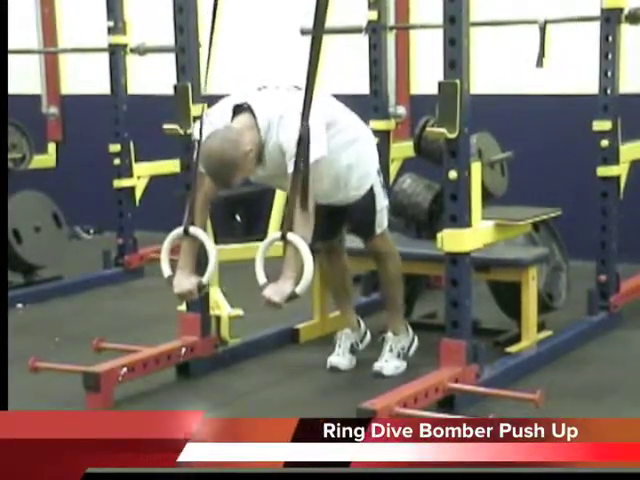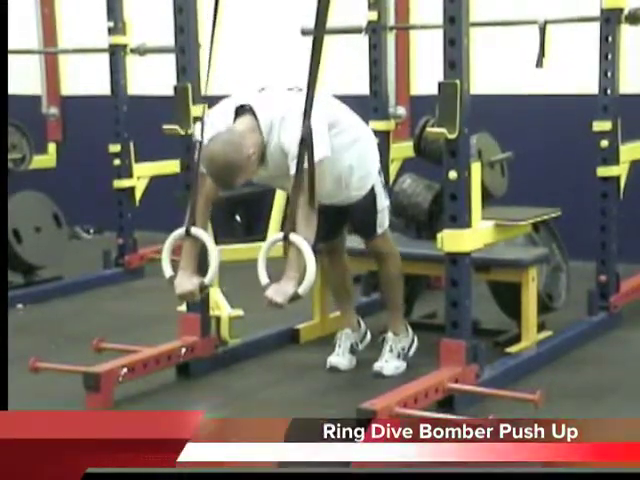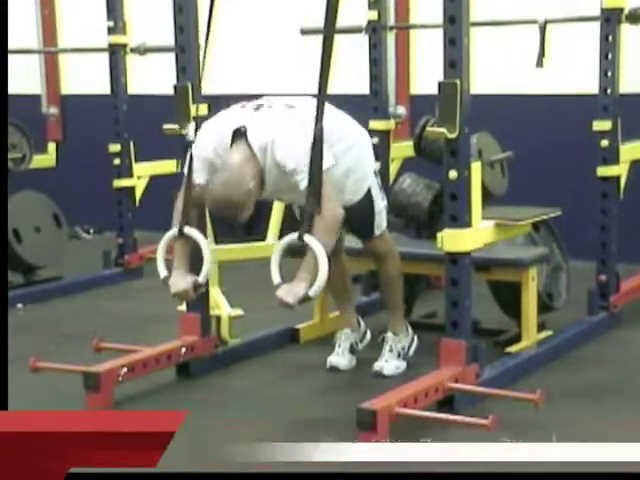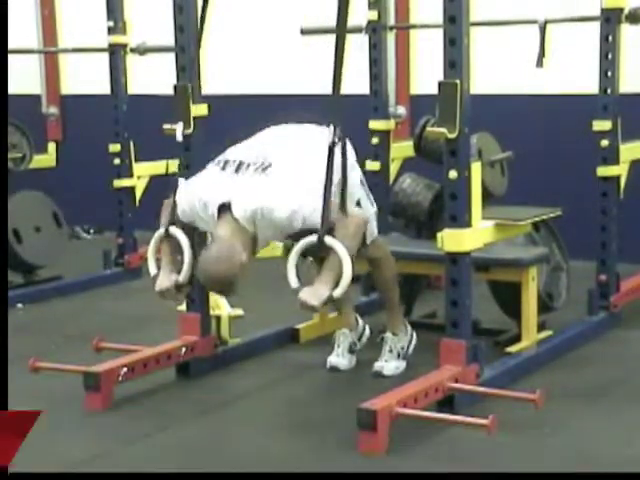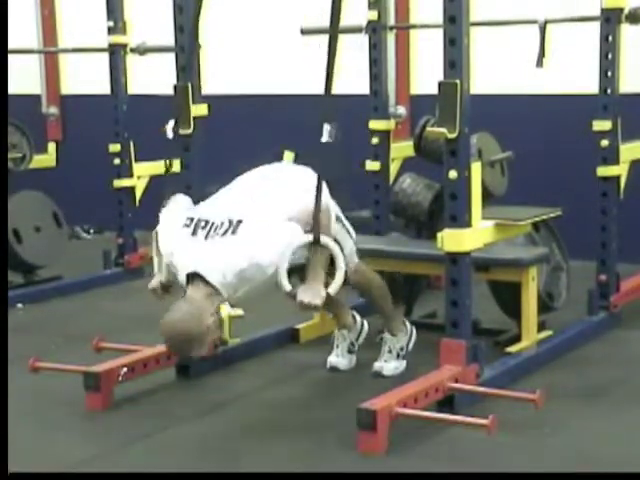
dt=0.3s
person 1, frame 1
left shoulder: (292, 126)
right shoulder: (213, 128)
left elbow: (303, 205)
right elbow: (200, 199)
left wrist: (287, 279)
right wrist: (185, 269)
left hip: (352, 162)
right hip: (314, 177)
left knee: (377, 245)
right knee: (327, 247)
left ankle: (400, 333)
right ankle: (352, 329)
person 1, frame 2
left shoulder: (295, 126)
right shoulder: (216, 127)
left elbow: (307, 205)
right elbow: (201, 199)
left wrist: (290, 280)
right wrist: (186, 270)
left hip: (353, 162)
right hip: (316, 176)
left knee: (378, 245)
right knee: (328, 248)
left ankle: (400, 334)
right ankle: (352, 329)
person 1, frame 3
left shoulder: (291, 148)
right shoulder: (209, 143)
left elbow: (329, 213)
right elbow: (187, 201)
left wrist: (302, 282)
right wrist: (180, 269)
left hip: (348, 155)
left knee: (377, 245)
right knee: (327, 248)
left ankle: (400, 333)
right ankle: (352, 328)
person 1, frame 4
left shoulder: (280, 205)
right shoulder: (196, 199)
left elbow: (355, 220)
right elbow: (170, 206)
left wrist: (322, 286)
right wrist: (167, 269)
left hip: (331, 158)
left knee: (370, 250)
left ankle: (399, 333)
right ankle: (350, 328)
person 1, frame 5
left shoulder: (247, 264)
right shoulder: (170, 246)
left elbow: (315, 208)
right elbow: (176, 202)
left wrist: (315, 282)
right wrist: (160, 273)
left knee: (349, 270)
left ankle: (398, 332)
right ankle: (348, 327)
